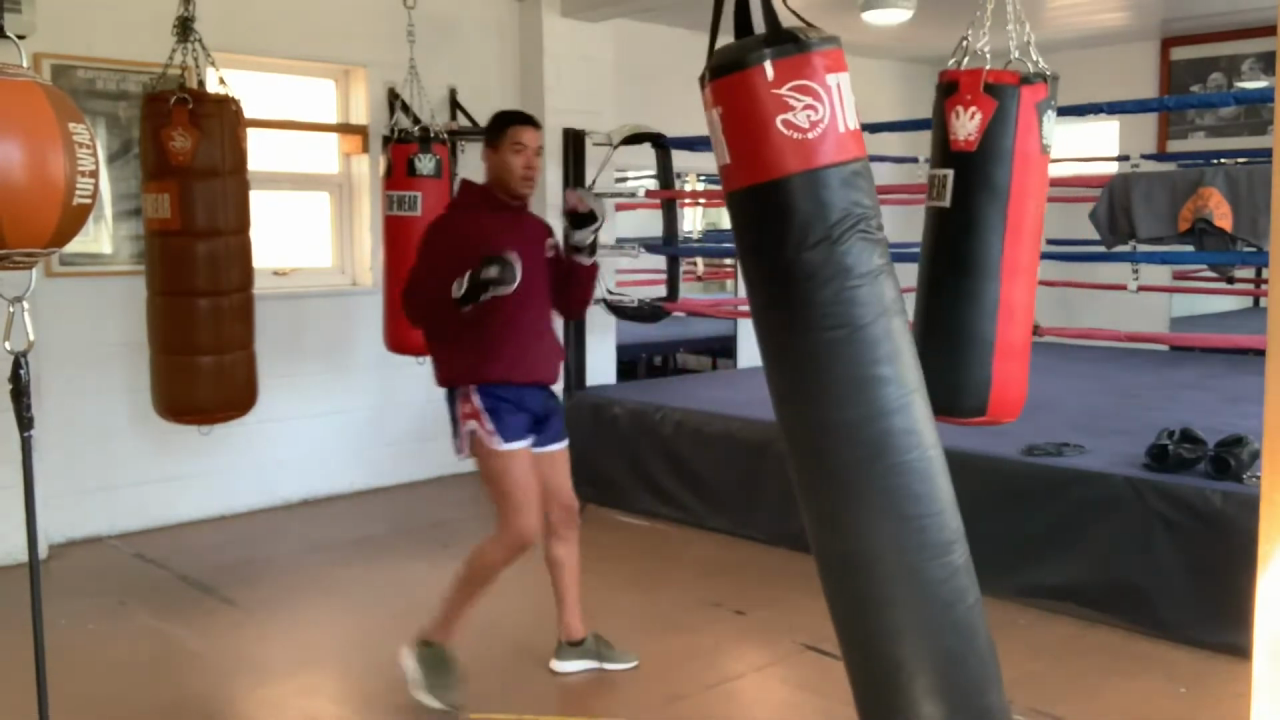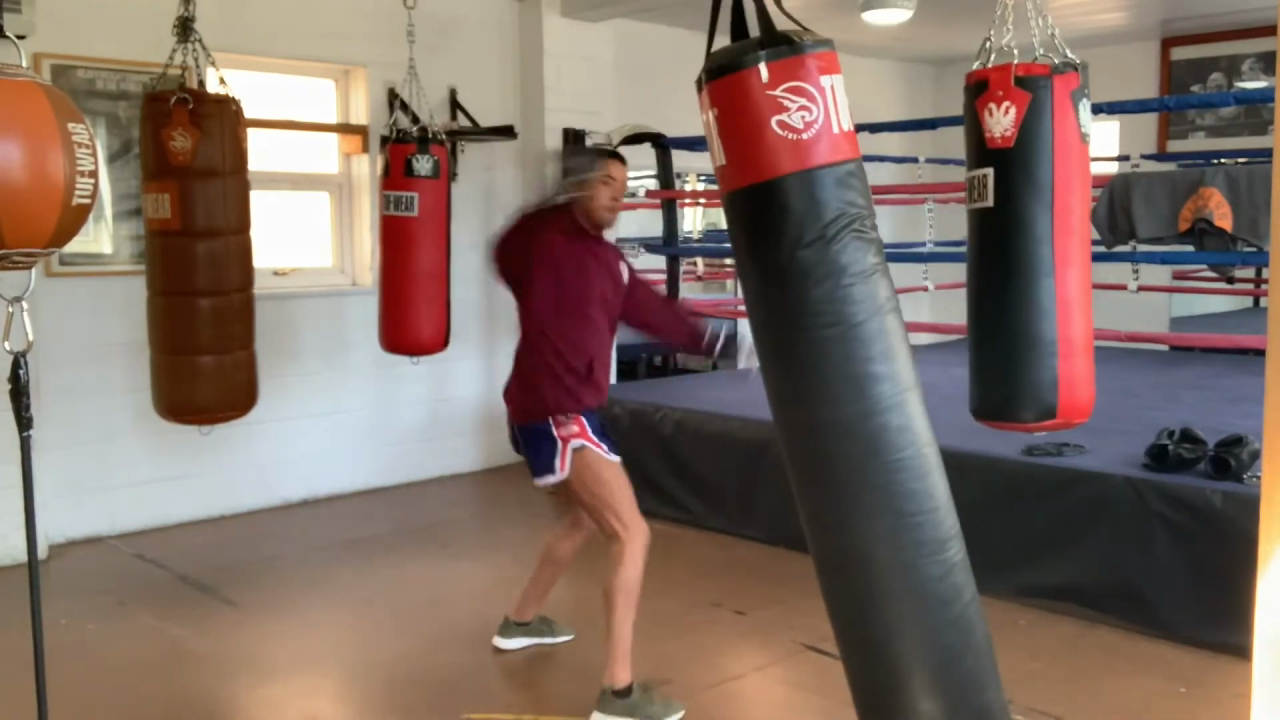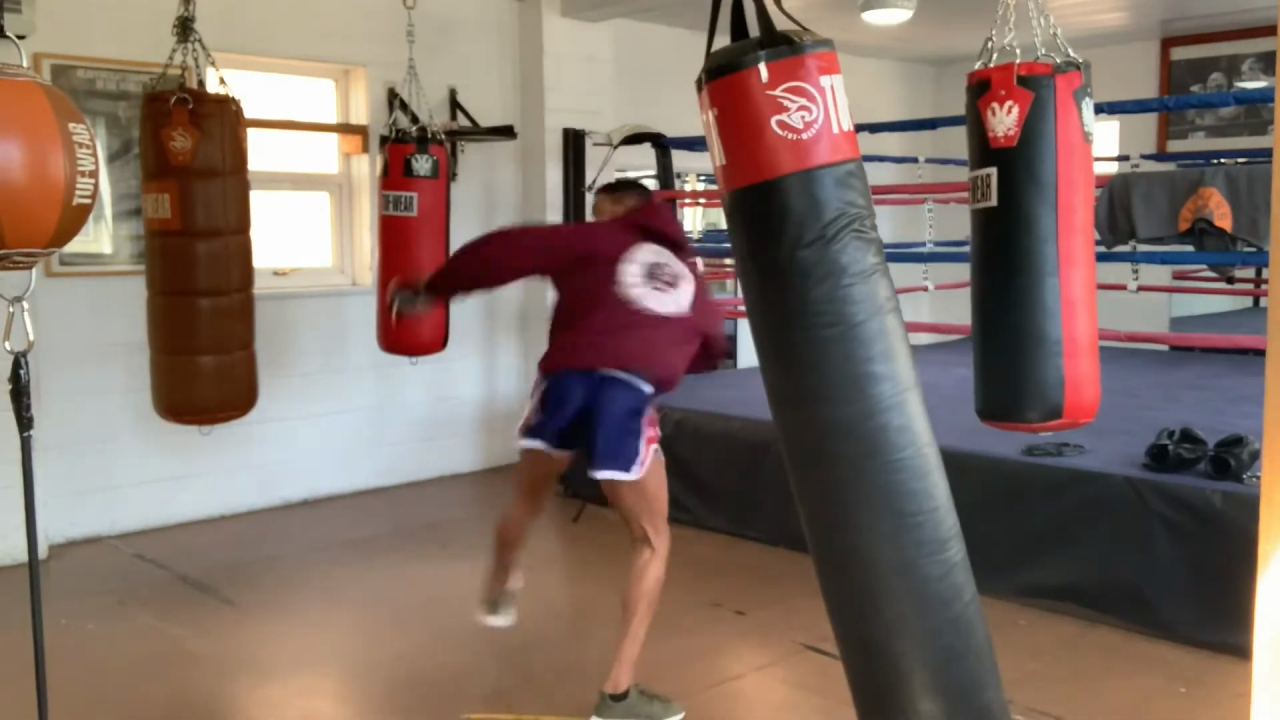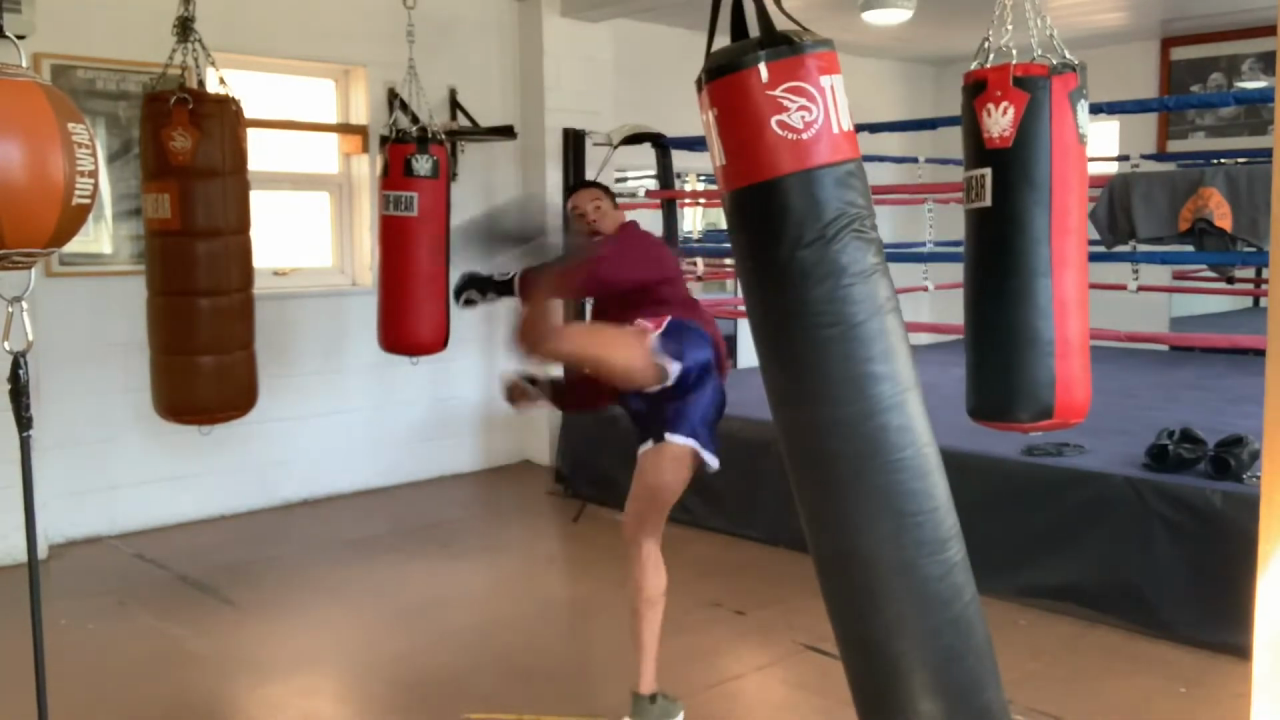
dt=0.4s
person 1, frame 1
left shoulder: (536, 229)
right shoulder: (460, 223)
left elbow: (571, 301)
right elbow: (420, 307)
left wrist: (583, 237)
right wrist: (472, 288)
left hip: (534, 390)
right hip: (485, 391)
left knee: (563, 514)
right knee: (522, 528)
left ankle: (574, 639)
right ankle: (432, 642)
person 1, frame 2
left shoulder: (609, 260)
right shoulder: (547, 243)
left elbow: (653, 314)
right elbow: (517, 258)
left wrist: (709, 341)
right wrist: (554, 198)
left hip: (572, 411)
right hip: (553, 415)
left knee: (584, 519)
right knee: (632, 536)
left ankle: (519, 621)
person 1, frame 3
left shoulder: (587, 242)
right shoulder: (685, 269)
left elbow: (501, 249)
right elbow: (714, 347)
left wrist: (431, 289)
left hip: (568, 383)
right hip: (628, 398)
left knee: (529, 497)
right knee: (651, 545)
left ankle: (497, 592)
person 1, frame 4
left shoulder: (636, 251)
right shoulder: (609, 299)
left elbow: (608, 262)
right elbow: (593, 387)
left wrist: (511, 283)
right wrist: (545, 390)
left hip: (672, 342)
right hip: (692, 399)
left knee: (551, 338)
right knee: (640, 535)
